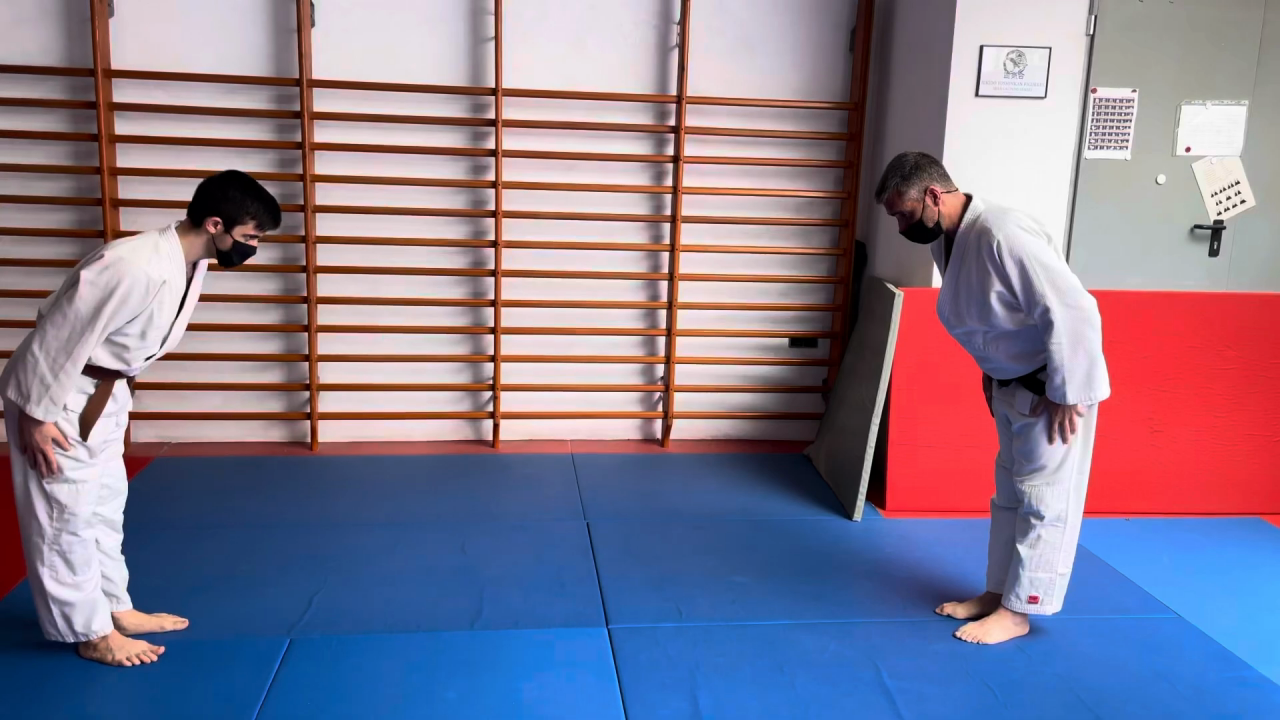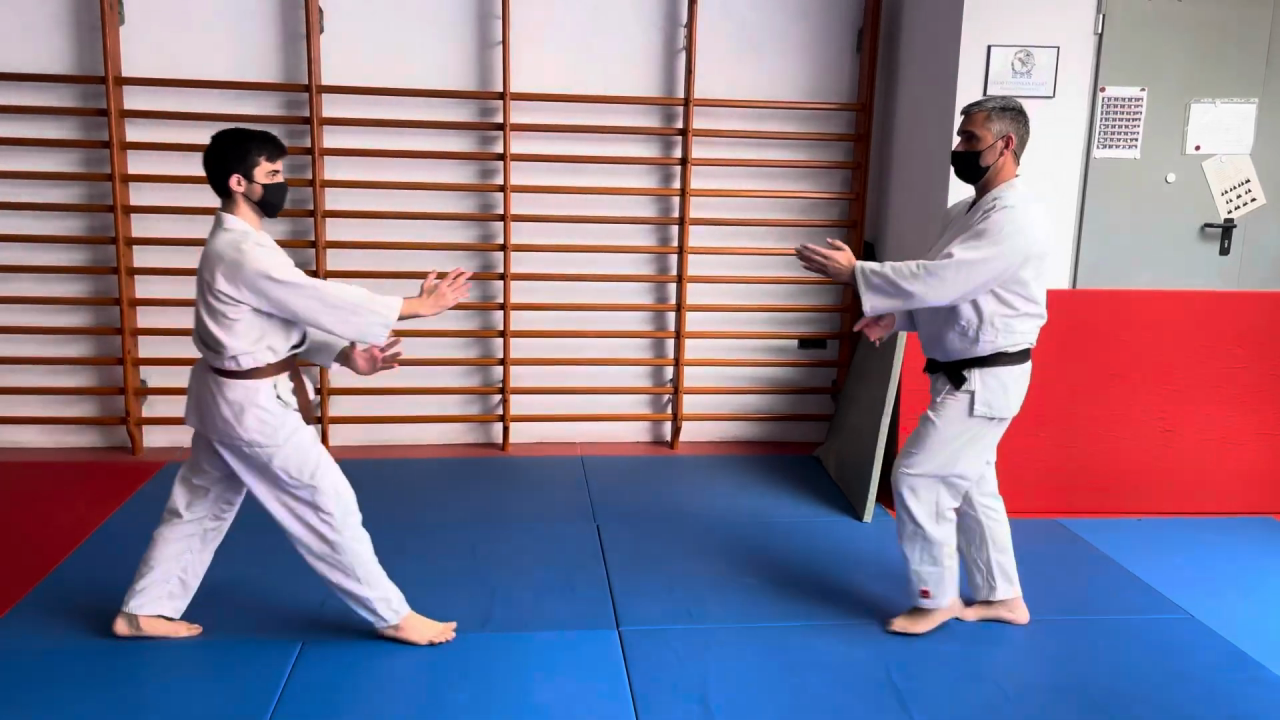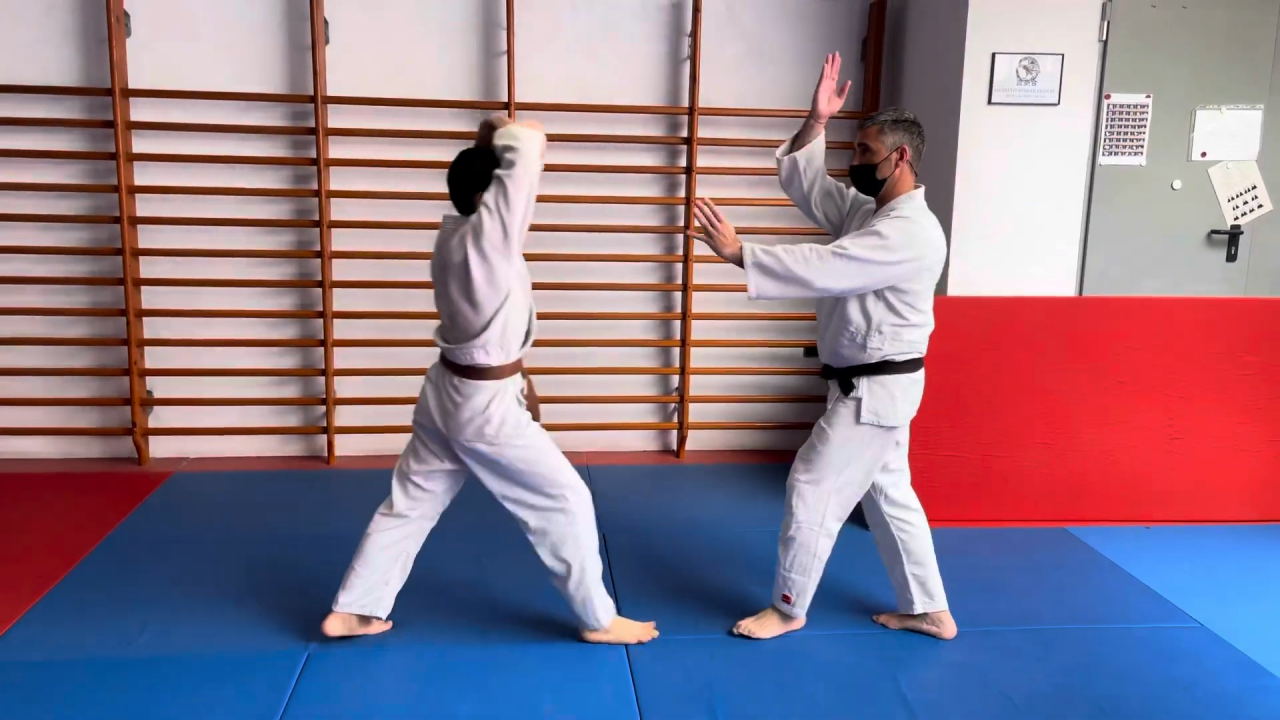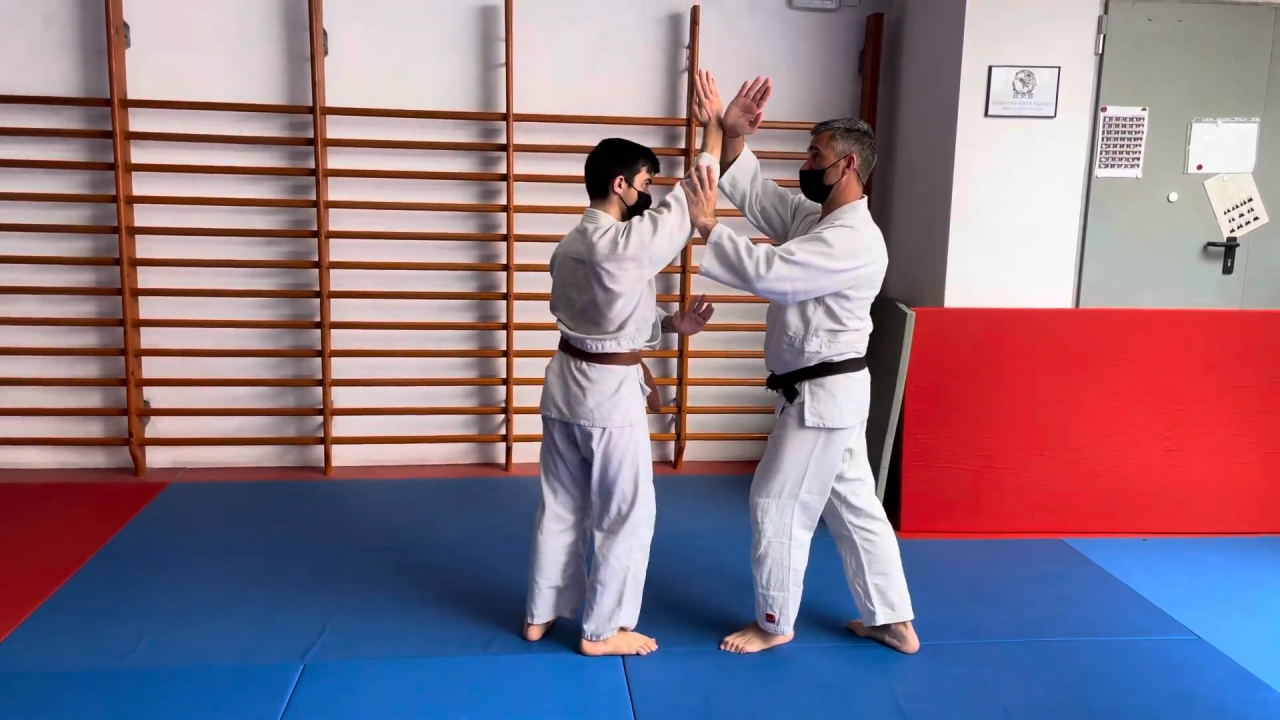
dt=1s
person 1, frame 1
left shoulder: (1003, 234)
right shoulder: (945, 239)
left elbow: (1073, 312)
left wrist: (1067, 395)
right wrist: (992, 372)
left hip: (1058, 385)
right hip: (1014, 384)
left knee: (1045, 496)
right knee: (1011, 491)
left ankle: (1018, 609)
right ankle: (999, 592)
person 1, frame 2
left shoulder: (1015, 220)
right shoulder: (964, 211)
left elbow: (943, 279)
right elbow: (936, 283)
left wrist: (857, 275)
right wrist: (893, 316)
left hip: (986, 380)
right hip: (958, 375)
left knee: (917, 478)
right knee: (971, 489)
left ankle: (937, 599)
right ankle: (1003, 596)
person 1, frame 3
left shoulder: (910, 232)
right shoulder: (865, 209)
left elbow: (824, 268)
right elbow: (805, 182)
left wrist: (739, 253)
right wrist: (817, 121)
left hip: (877, 389)
right hip: (868, 384)
left knee: (813, 489)
right knee: (888, 496)
left ankle: (788, 607)
right ankle: (929, 610)
person 1, frame 4
left shoulder: (855, 240)
right shoulder: (811, 215)
left elbow: (769, 272)
right elbow: (752, 191)
left wrist: (708, 226)
right wrist: (732, 134)
left hip: (823, 394)
right hip: (830, 390)
left knee: (777, 505)
right knee: (854, 504)
left ankle: (774, 622)
right ankle: (893, 620)
person 2, frame 1
left shoulder: (188, 263)
right shoulder: (135, 268)
right elbow: (60, 337)
left hip: (100, 394)
right hip: (57, 394)
left knee: (103, 501)
right knee: (67, 510)
left ankle: (112, 608)
right ankle: (90, 631)
person 2, frame 2
left shoulder: (241, 241)
right shoulder: (241, 252)
left elbow: (295, 313)
right elbow: (318, 301)
left wrist: (346, 353)
right wrist: (417, 305)
left hip: (232, 396)
right hip: (254, 403)
left knee: (200, 507)
right knee: (328, 504)
left ankle: (143, 611)
right ankle: (390, 615)
person 2, frame 3
left shoulder: (455, 234)
right shoulder: (483, 236)
left elbow: (509, 166)
right elbow: (520, 163)
left wrist: (502, 135)
right wrist: (504, 131)
left hip: (450, 394)
right hip: (489, 404)
left knee: (410, 504)
right knee: (566, 504)
left ankle: (350, 611)
right ankle: (597, 617)
person 2, frame 4
left shoulder: (569, 245)
right shoulder: (627, 243)
right elbow: (689, 202)
left wrist: (670, 323)
right wrist: (714, 129)
left hip: (565, 384)
right hip: (611, 393)
left knee: (561, 507)
right knee: (626, 515)
left ankle: (540, 614)
right ankle: (602, 630)
